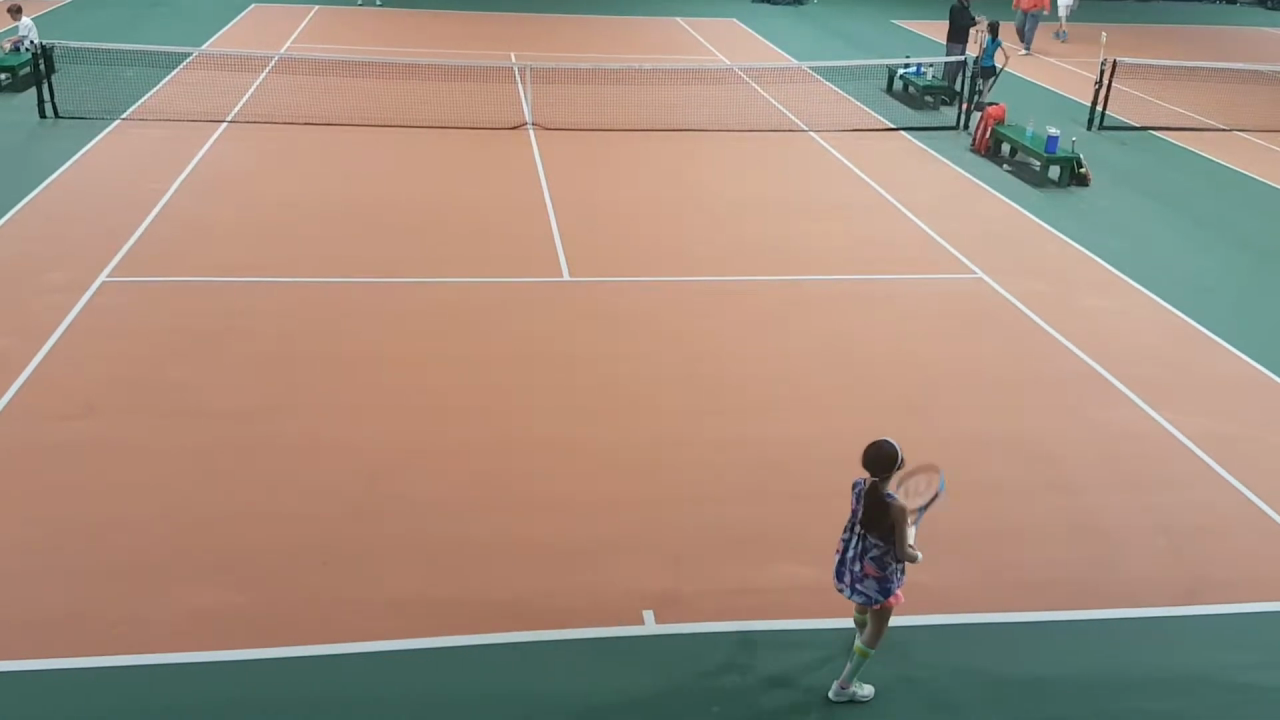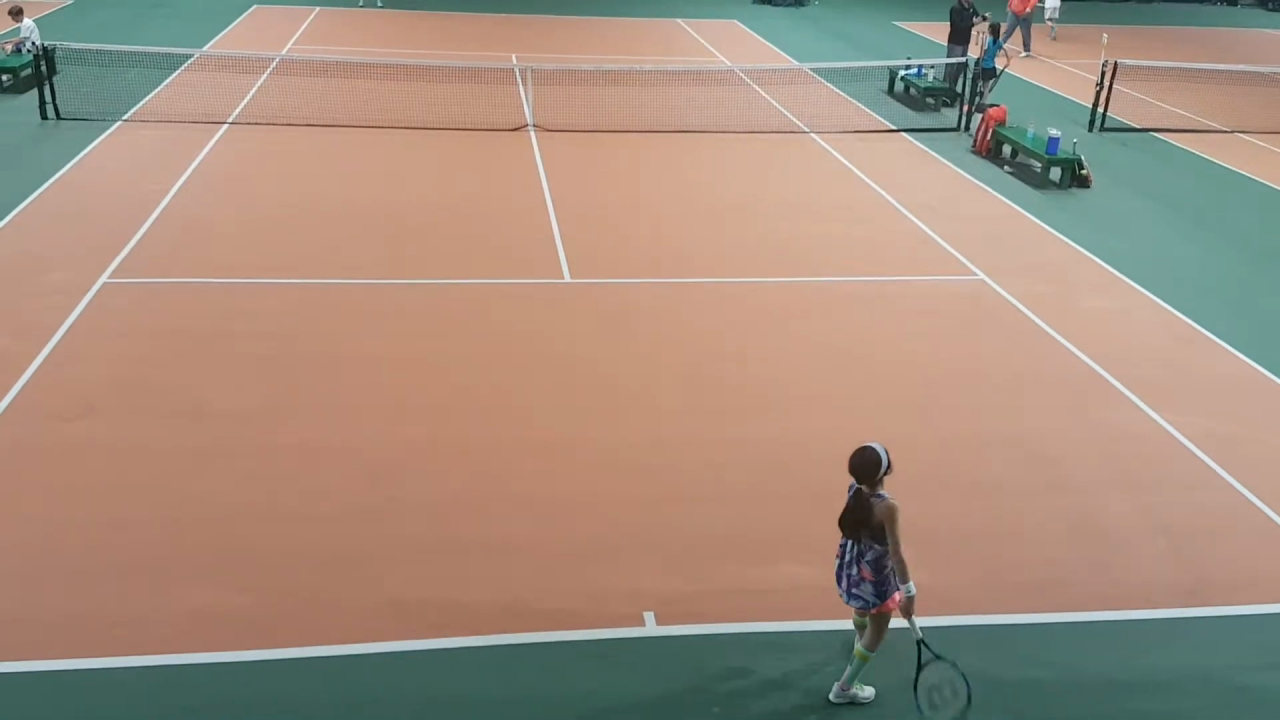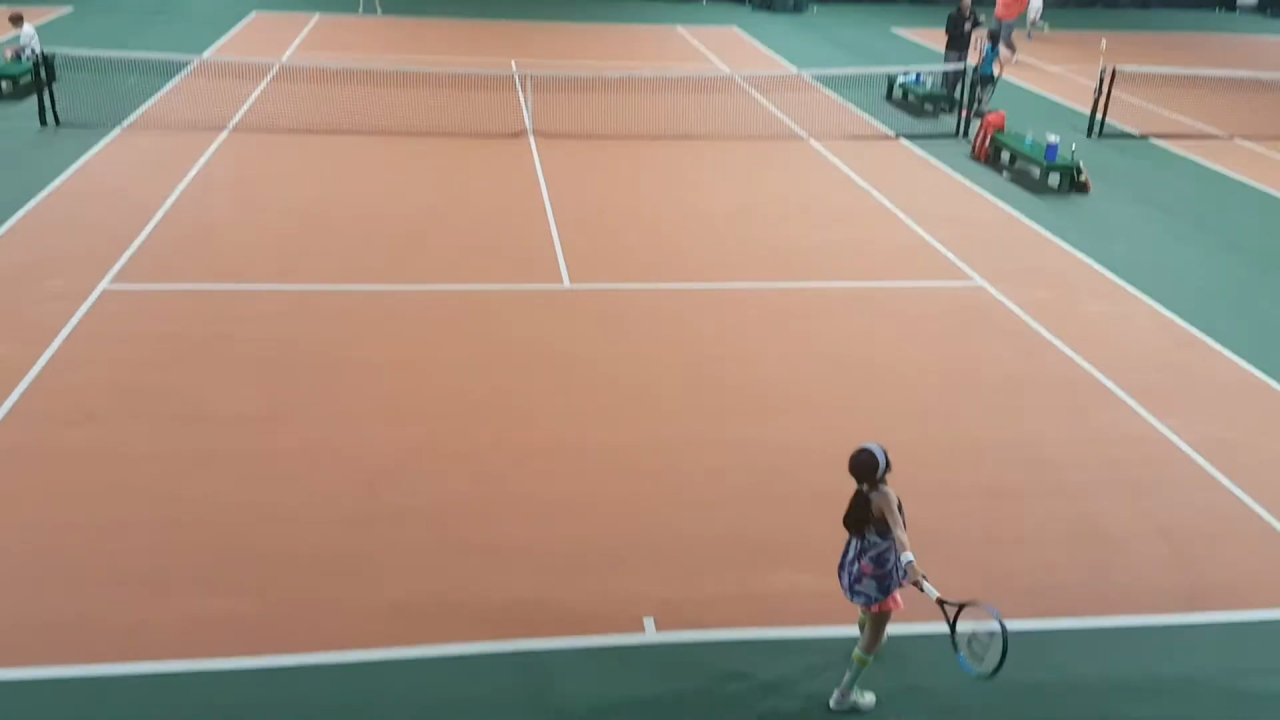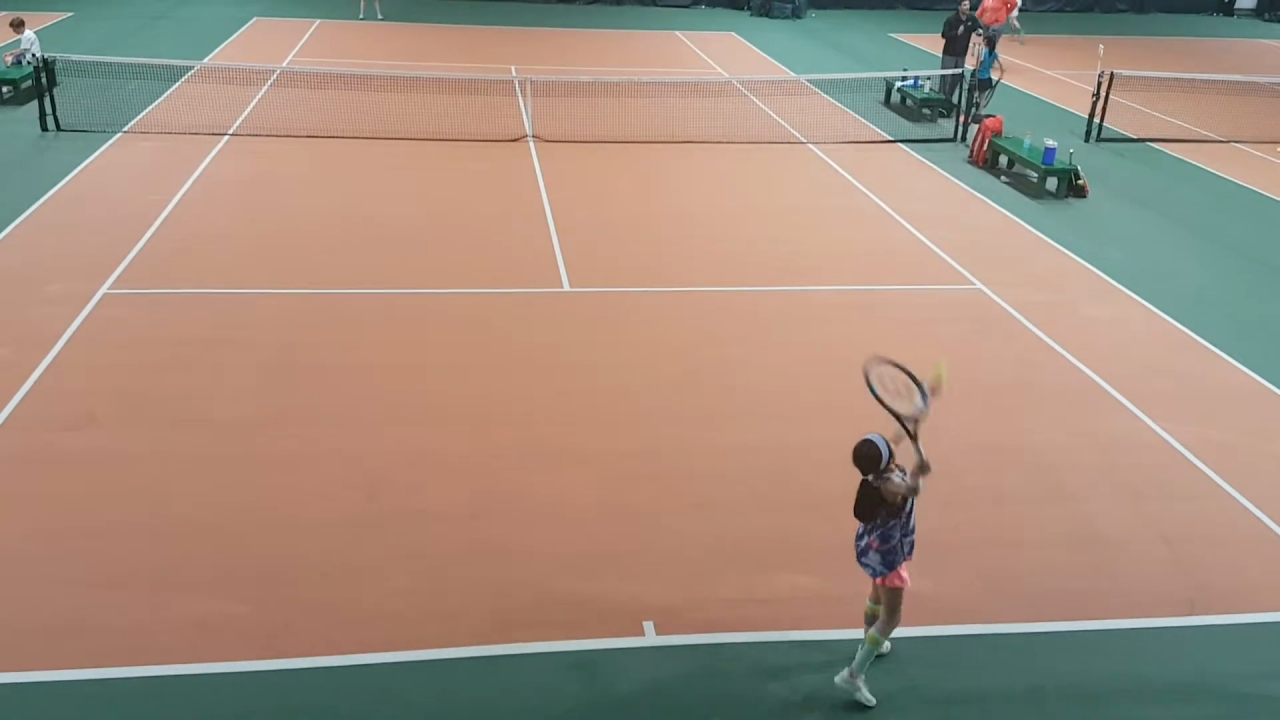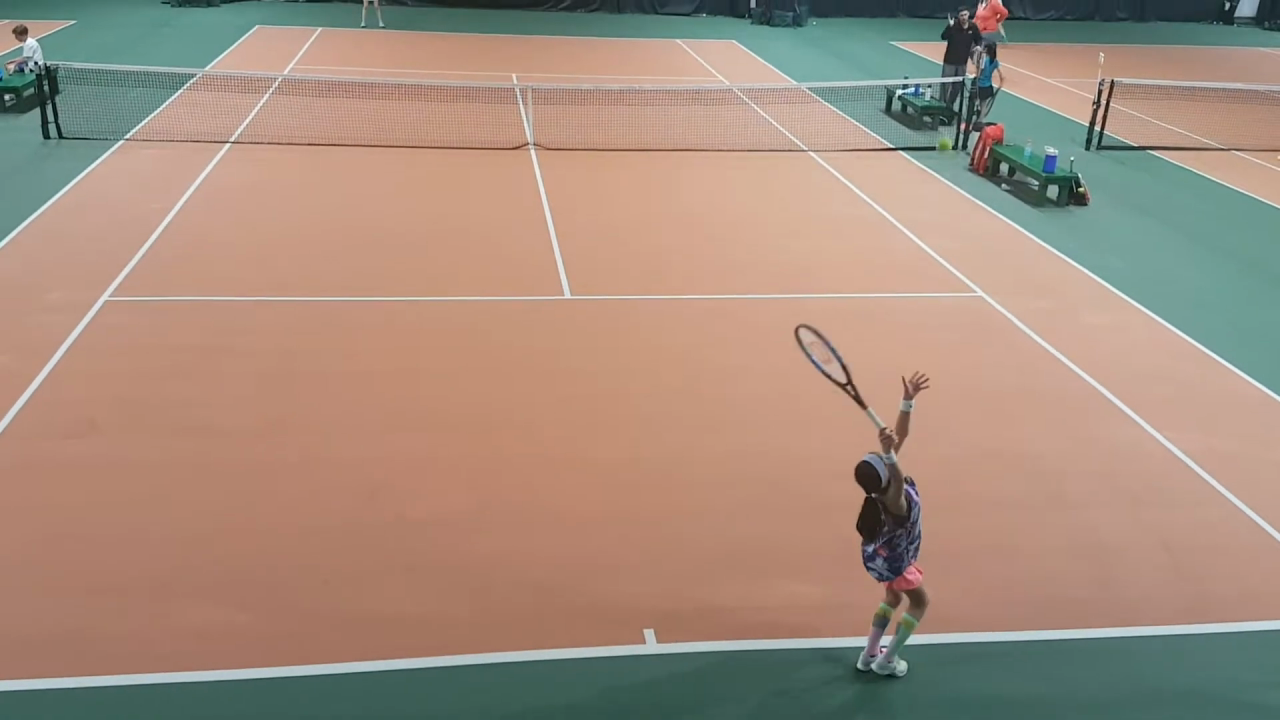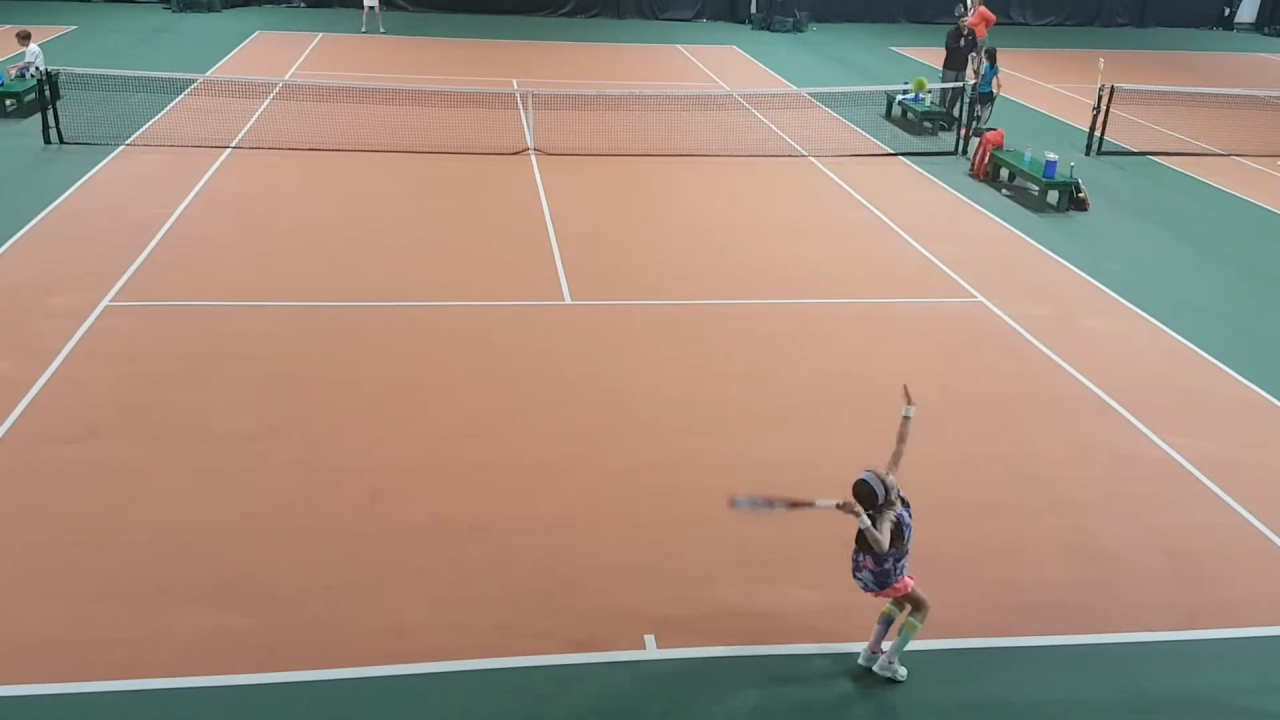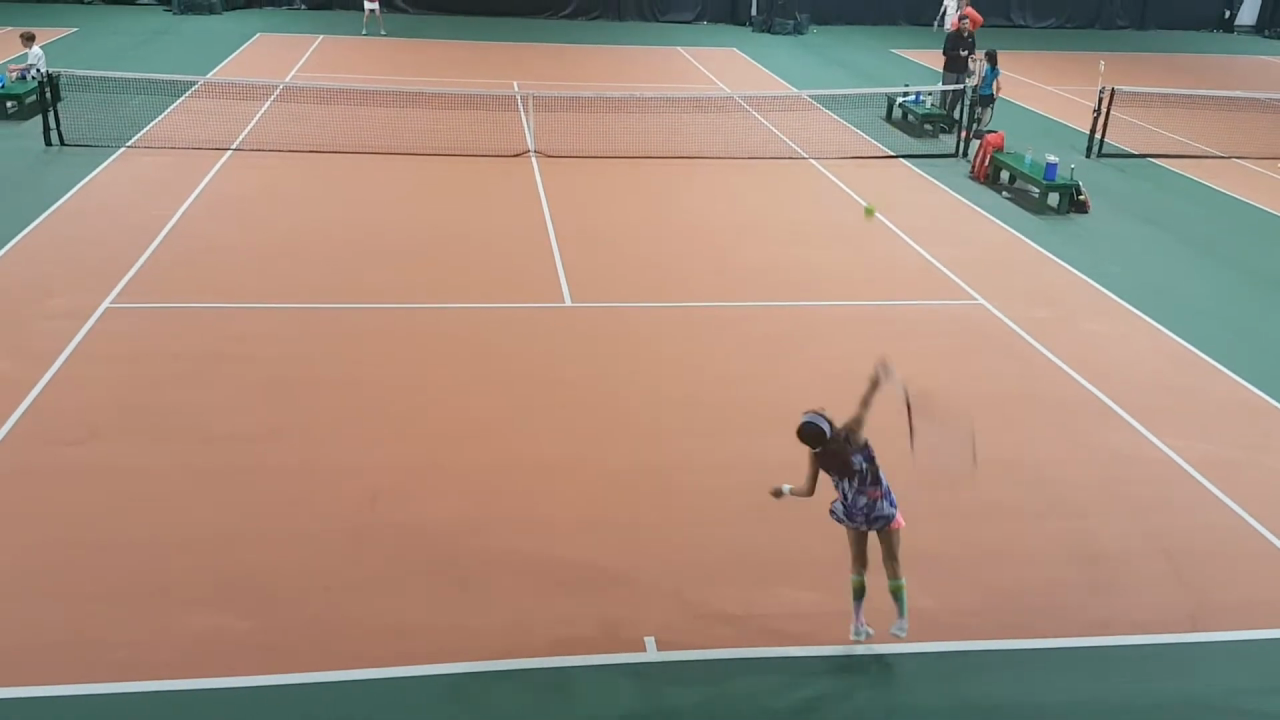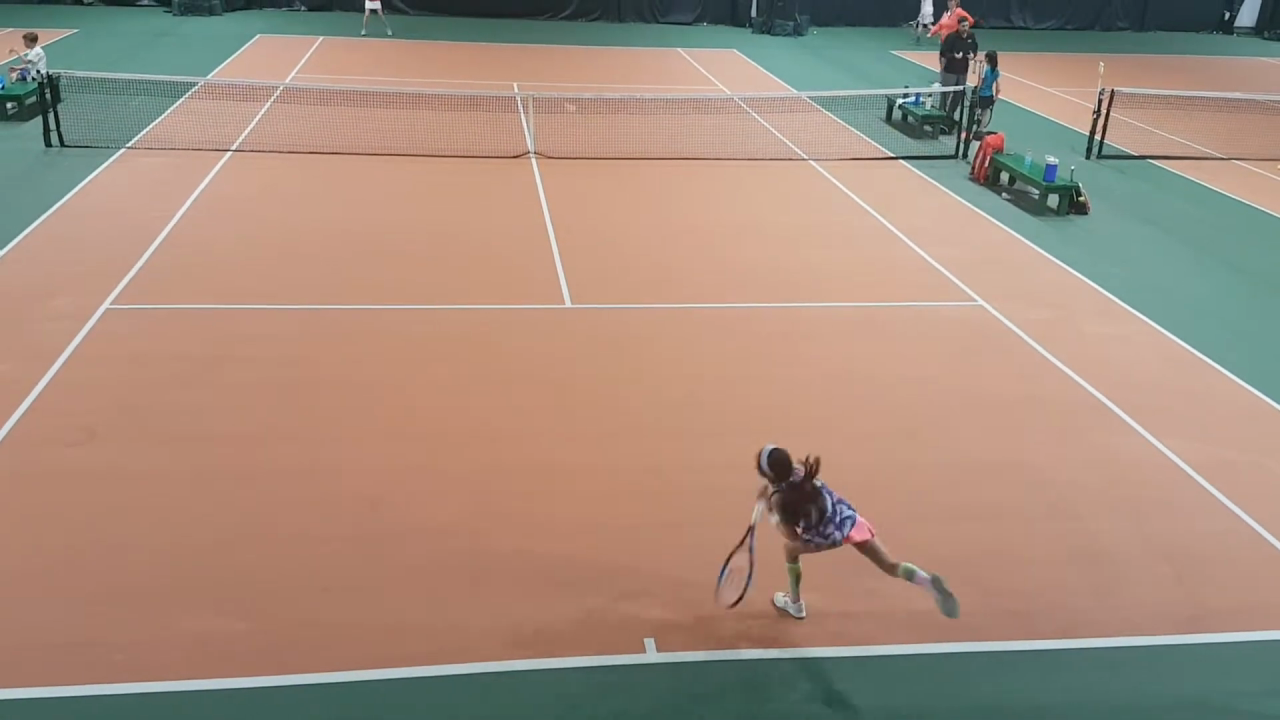
dt=0.3s
person 1, frame 1
left shoulder: (858, 487)
right shoulder: (897, 508)
right elbow: (901, 552)
right wrist: (916, 555)
left hip: (849, 562)
right hip: (876, 573)
left knee: (863, 605)
right knee: (877, 630)
left ankle: (861, 637)
right ankle: (844, 686)
person 1, frame 2
left shoulder: (854, 491)
right shoulder: (887, 507)
right elbow: (895, 553)
right wrist: (908, 591)
left hip: (849, 569)
right hip: (874, 578)
left knee: (862, 607)
right knee: (877, 633)
left ankle: (861, 639)
right ankle: (845, 688)
person 1, frame 3
left shoulder: (864, 492)
right shoulder: (884, 497)
right elbow: (898, 533)
right wrist: (910, 565)
left hip: (855, 568)
right hip: (877, 576)
left knee: (870, 611)
right knee: (874, 633)
left ankle: (869, 642)
right ankle: (845, 694)
person 1, frame 4
left shoulder: (878, 474)
right shoulder: (890, 486)
left elbow: (902, 439)
right elbow: (911, 488)
right wrist: (916, 473)
left hip: (872, 548)
right hip: (887, 556)
left knee: (877, 597)
right knee: (891, 618)
left ankle: (871, 645)
right ankle: (853, 674)
person 1, frame 5
left shoulder: (886, 483)
right shoulder: (893, 498)
left elbow: (900, 434)
right elbow: (896, 476)
left wrist: (908, 399)
right wrist: (887, 453)
left hip: (884, 555)
right hip: (895, 562)
left knee: (892, 598)
right knee: (919, 603)
left ankle: (870, 653)
right ankle: (887, 659)
person 1, frame 6
left shoulder: (888, 485)
right shoulder: (887, 517)
left elbow: (899, 447)
right elbow: (881, 546)
left wrist: (908, 411)
right wrist: (861, 517)
left hip: (873, 567)
right hip: (882, 574)
left knee: (900, 600)
right knee: (920, 607)
left ankle: (871, 651)
right ankle: (888, 662)
person 1, frame 7
left shoulder: (817, 453)
right shoulder: (849, 436)
left elbow: (808, 490)
right elbow: (863, 407)
left wrist: (785, 489)
right wrist: (876, 382)
left hip: (854, 513)
right hip: (881, 509)
left knee: (859, 566)
right knee: (892, 564)
left ankle: (858, 624)
right ankle: (902, 620)
person 1, frame 8
left shoulder: (777, 499)
right shoulder: (797, 472)
left elbow: (792, 536)
left wrist: (774, 516)
right wrist: (769, 492)
left hip: (825, 535)
right hip: (849, 519)
left knee: (791, 549)
right knee: (892, 567)
left ankle: (795, 603)
right ankle: (929, 582)
